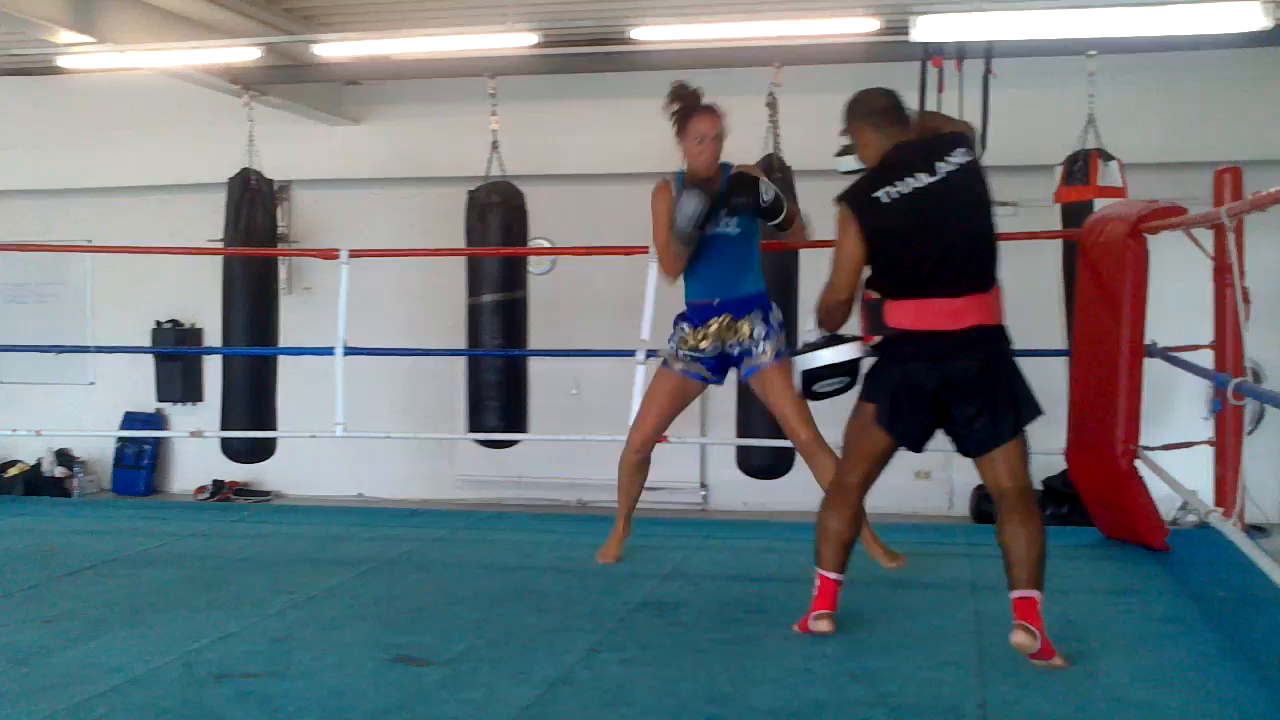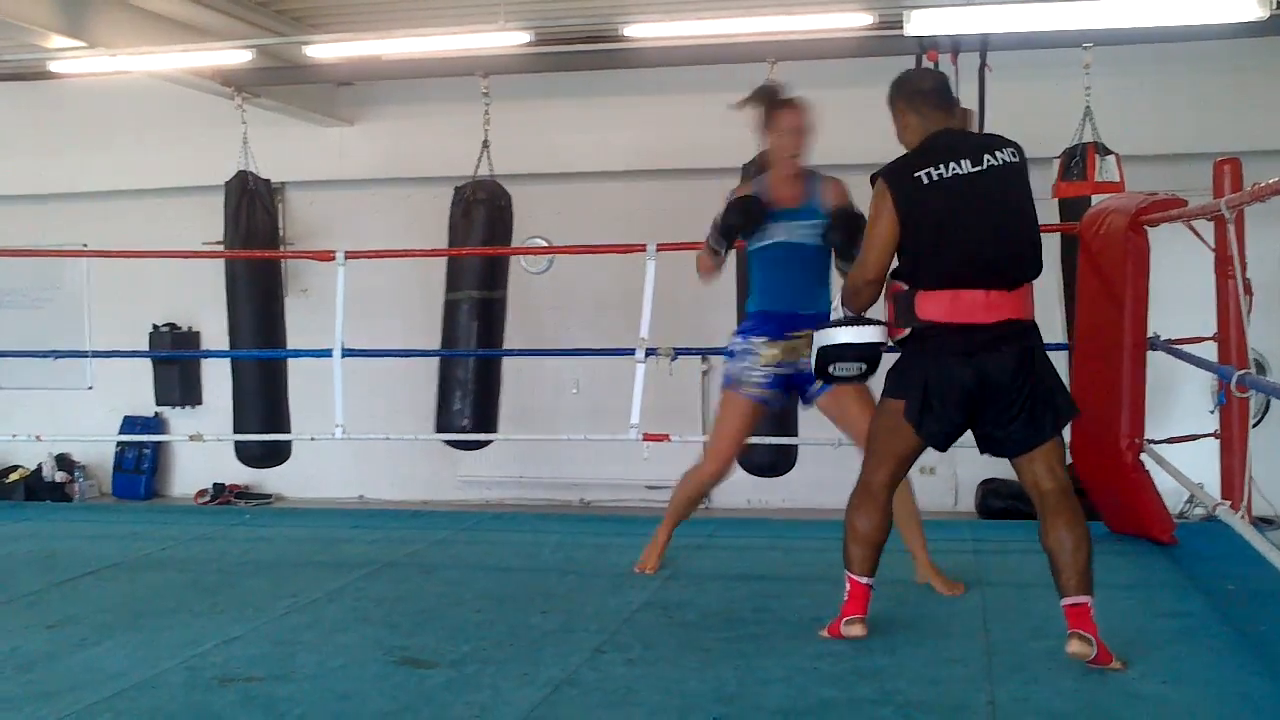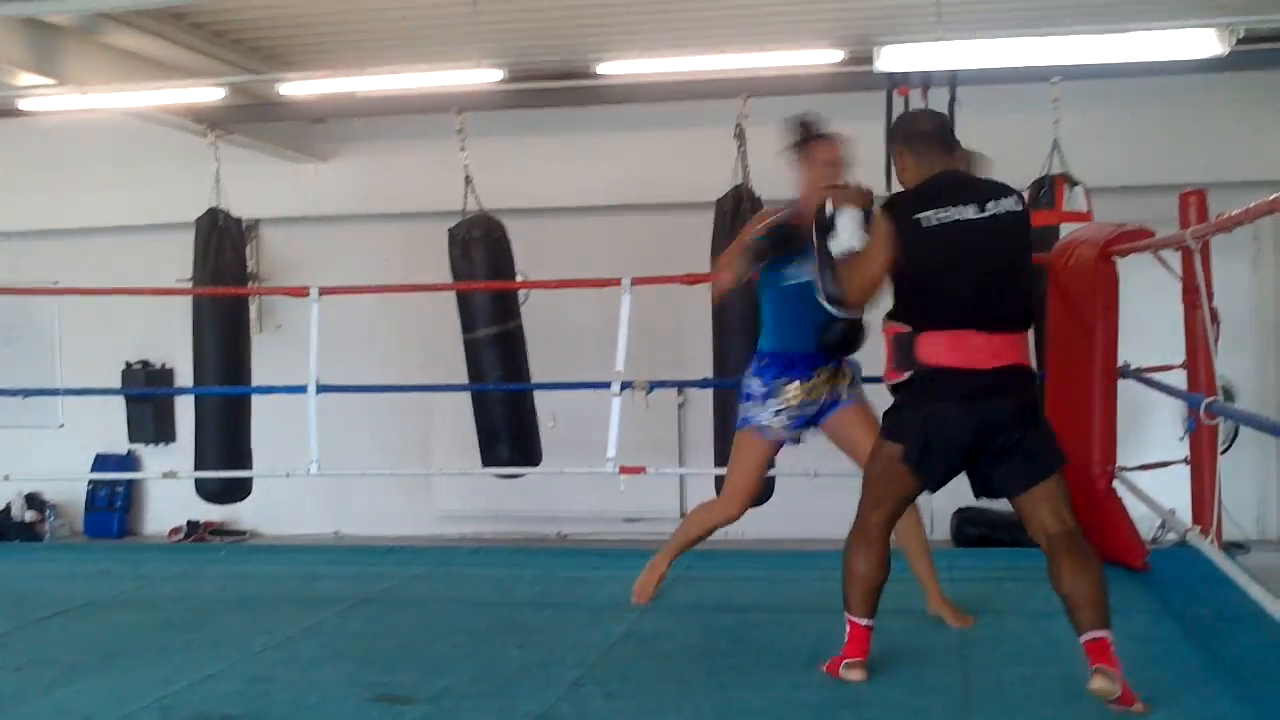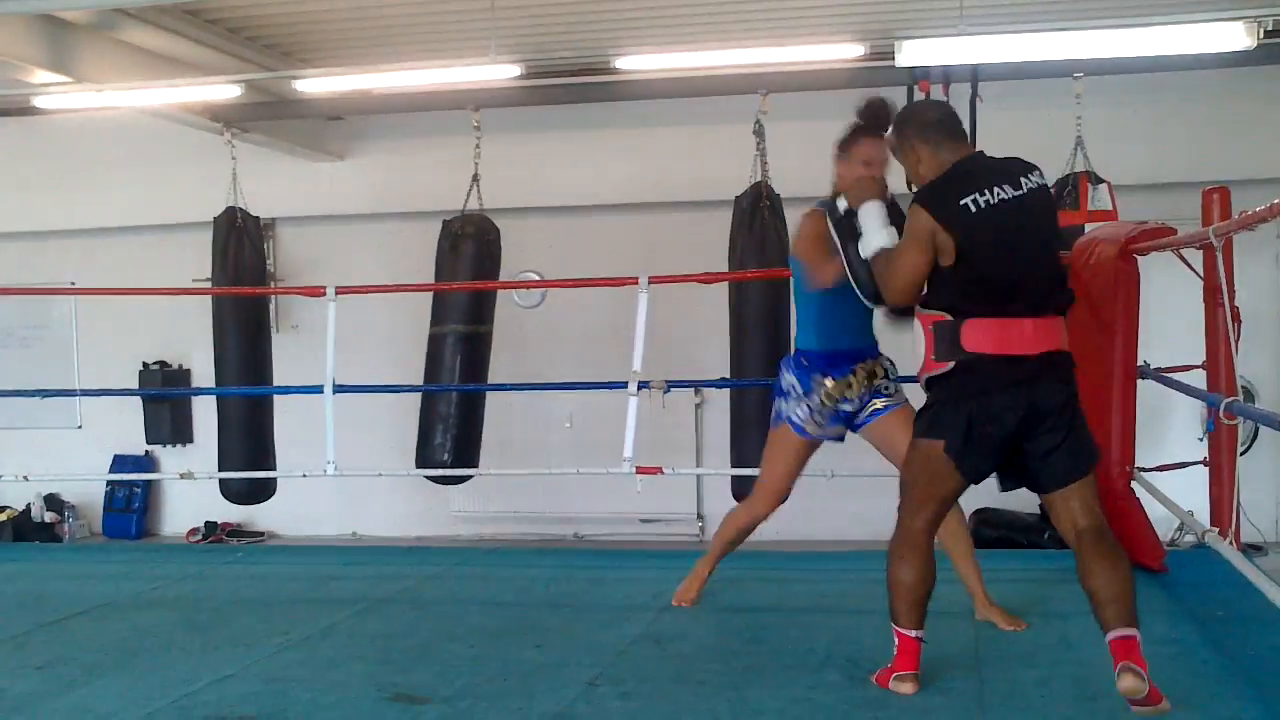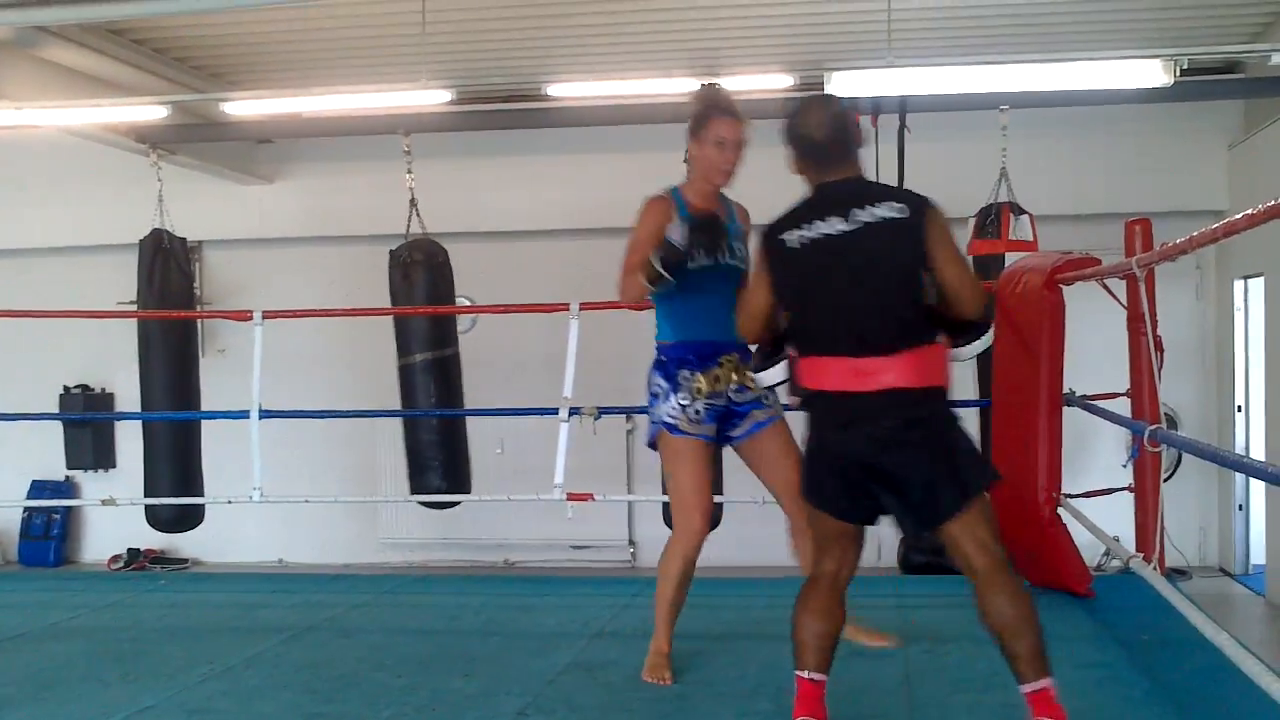
dt=1s
person 1, frame 1
left shoulder: (860, 200)
right shoulder: (959, 149)
left elbow: (841, 295)
left wrist: (825, 328)
right wrist: (912, 124)
left hip: (906, 354)
right hip: (978, 349)
left knee: (850, 481)
right knee: (1013, 490)
left ankle: (822, 607)
right ankle: (1028, 620)
person 1, frame 2
left shoulder: (896, 179)
right shoulder: (1008, 153)
left elbow: (867, 277)
left wrist: (847, 313)
left hip: (935, 350)
right hip: (1011, 347)
left knee: (876, 480)
right knee: (1052, 489)
left ankle: (853, 612)
right ankle: (1082, 625)
person 1, frame 3
left shoulder: (901, 214)
right shoulder: (1009, 201)
left elbow: (853, 289)
left hip: (934, 394)
right hip: (1010, 391)
left knee: (873, 519)
right knee: (1059, 532)
left ankle: (853, 652)
right ankle: (1103, 662)
person 1, frame 4
left shoulder: (933, 206)
right shoulder: (1028, 176)
left elbow: (897, 290)
left wrist: (870, 210)
left hip: (974, 385)
right hip: (1048, 377)
left knee: (915, 524)
right knee: (1087, 528)
left ankle: (904, 663)
right ankle: (1130, 664)
person 1, frame 5
left shoulder: (781, 237)
right shoulder: (914, 213)
left elbow: (752, 327)
right elbow: (969, 307)
left hip: (834, 422)
right hip: (913, 416)
left knee: (829, 567)
right knee: (987, 562)
person 2, frame 1
left shoulder: (742, 179)
right shoulder: (667, 193)
left elbow: (798, 233)
right elbow: (671, 263)
left wrist: (767, 201)
right wrist: (686, 218)
left hip: (753, 322)
right hip: (696, 328)
left knee: (804, 435)
right knee: (641, 436)
left ankle: (868, 539)
right ankle: (620, 530)
person 2, frame 2
left shoulder: (828, 188)
right shoulder: (750, 196)
left elbow: (857, 256)
right elbow: (706, 270)
left wrist: (856, 243)
right wrist: (724, 231)
left hip: (818, 339)
right hip: (763, 340)
right knee: (716, 463)
left ankle: (924, 562)
right ankle: (661, 538)
person 2, frame 3
left shoulder: (844, 221)
right shoulder: (774, 225)
right elbow: (720, 285)
left wrist: (849, 320)
right wrist: (758, 250)
left hip: (832, 374)
right hip: (776, 379)
right knee: (733, 504)
left ankle: (934, 596)
right ankle: (662, 560)
person 2, frame 4
right shoulder: (815, 223)
right elbow: (822, 275)
left hip: (867, 376)
right hip: (809, 382)
right knee: (761, 505)
left ankle: (982, 600)
right ankle: (706, 566)
person 2, frame 5
left shoulder: (734, 214)
right shoulder: (663, 210)
right elbow: (628, 290)
right wrist: (674, 254)
left hip: (735, 370)
right hip: (680, 374)
left knee: (799, 501)
right knee: (693, 527)
right ankle: (659, 643)
